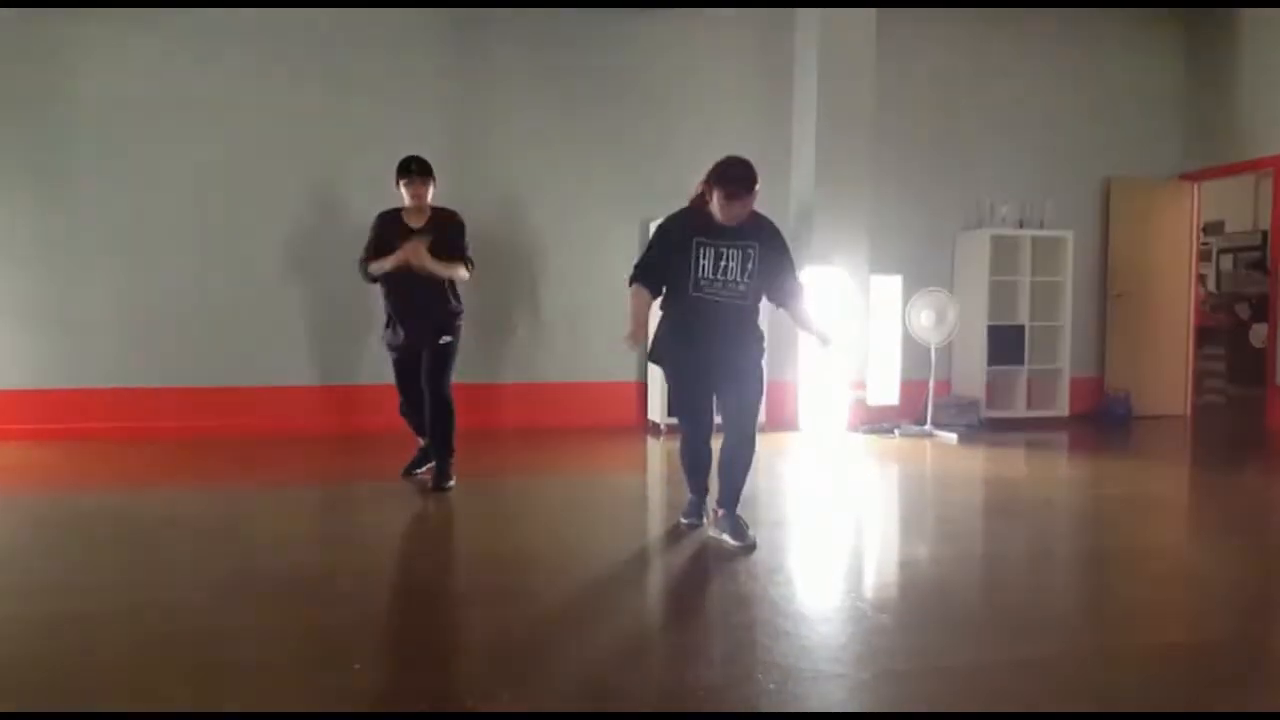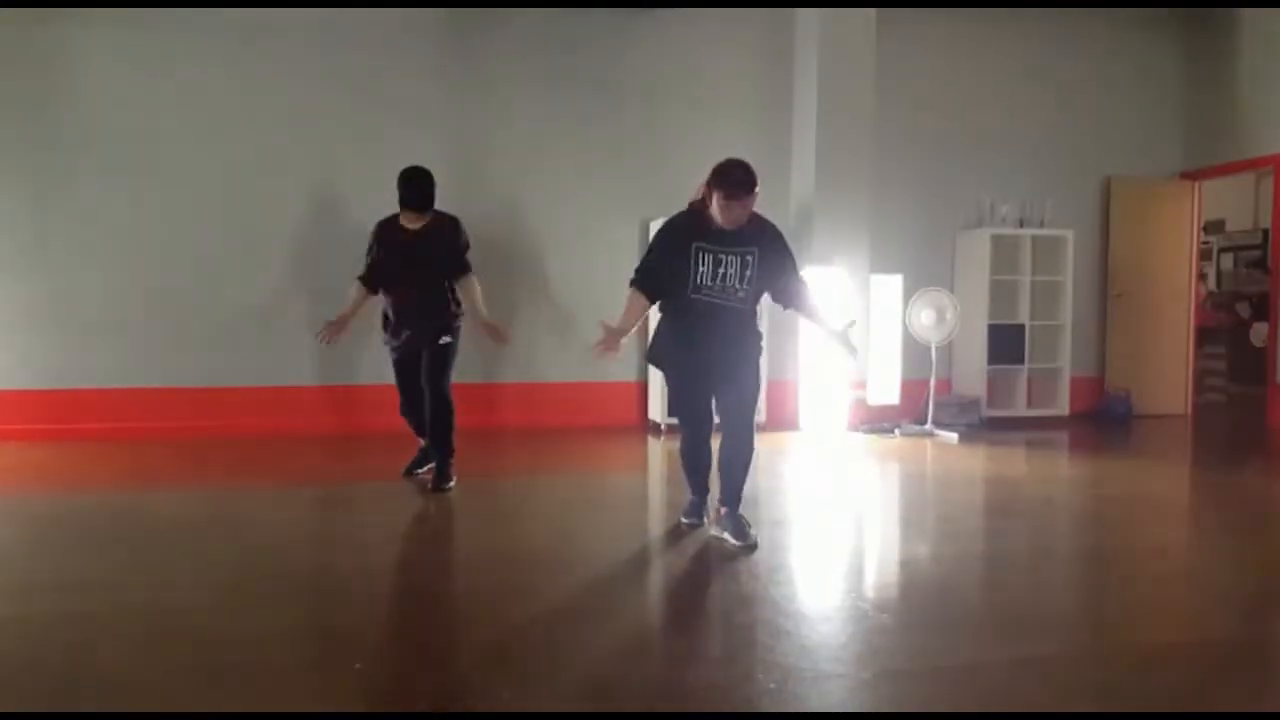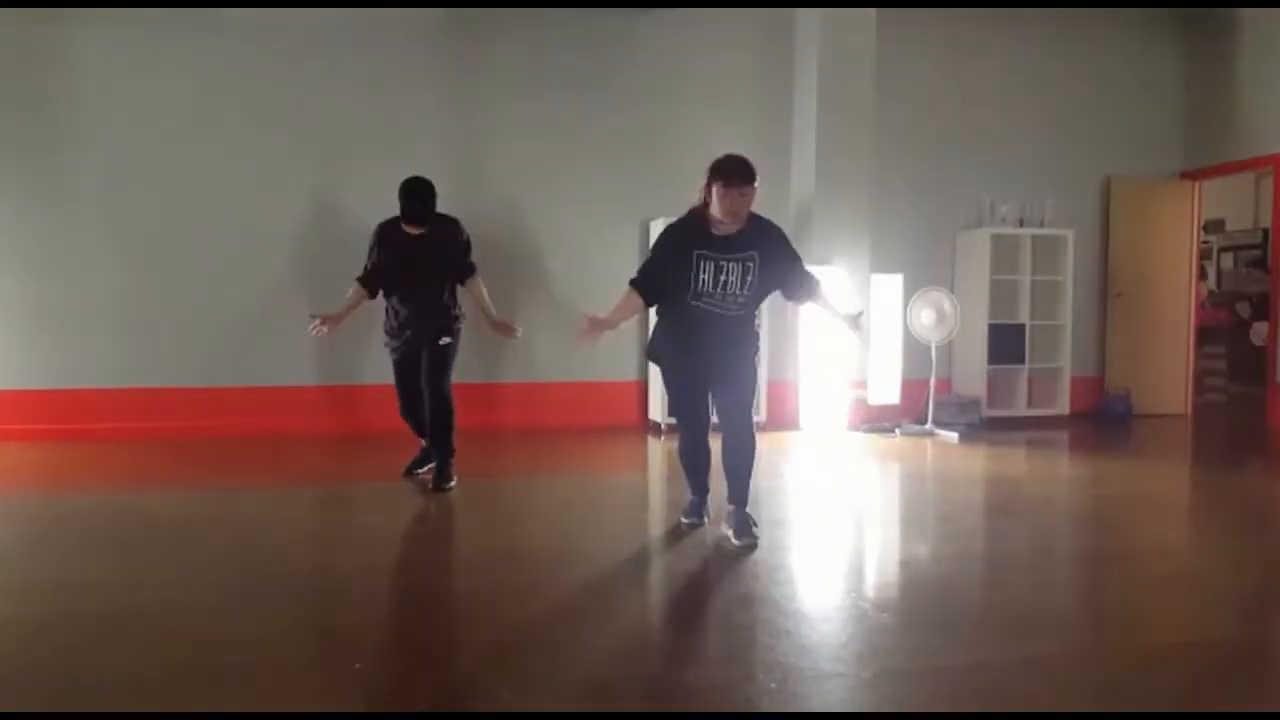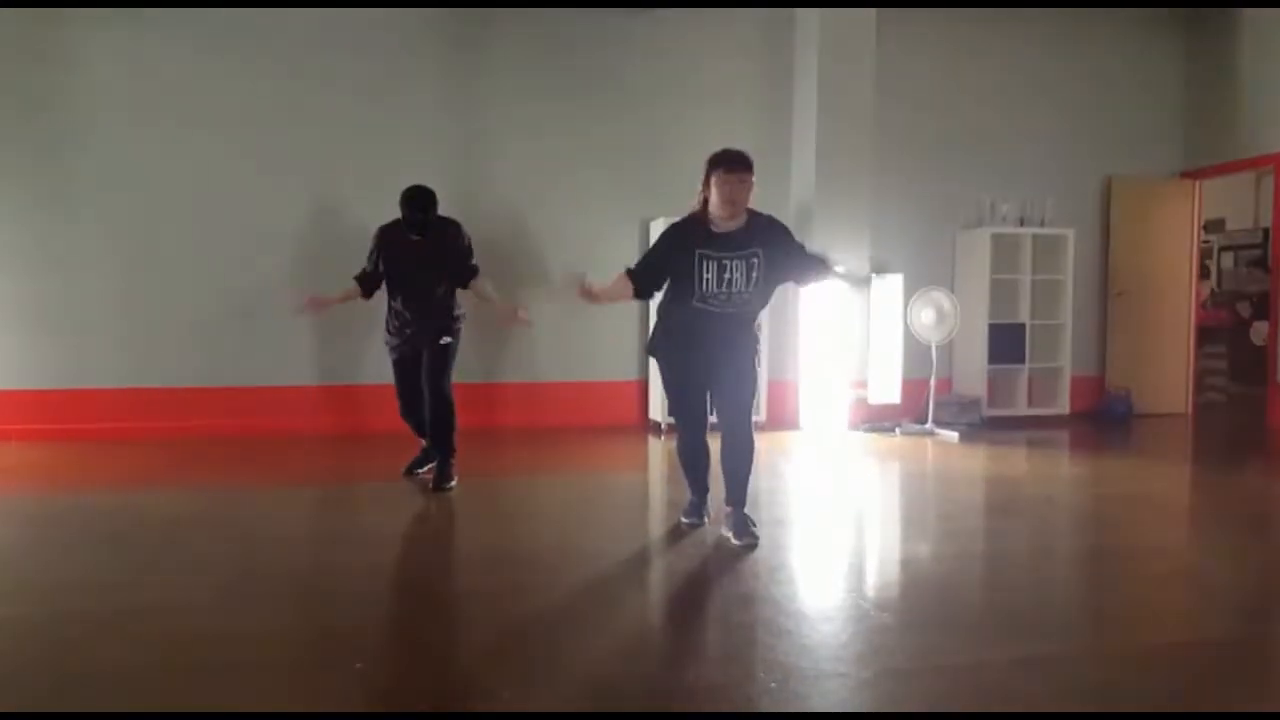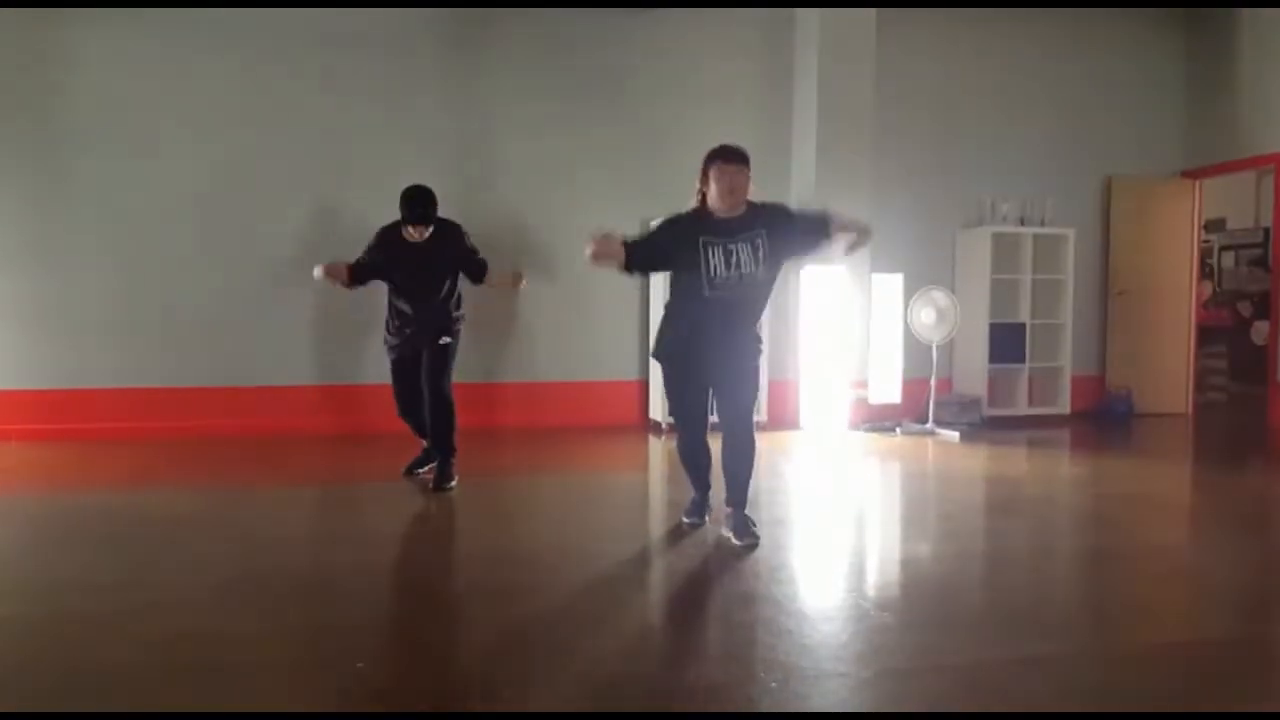
dt=0.1s
person 1, frame 1
left shoulder: (765, 234)
right shoulder: (678, 228)
left elbow: (787, 288)
right elbow: (644, 279)
left wrist: (813, 328)
right wrist: (639, 322)
left hip: (741, 349)
right hip: (686, 348)
left knee: (741, 431)
right knee: (694, 430)
left ankle: (727, 512)
right ankle: (697, 498)
person 1, frame 2
left shoulder: (766, 237)
right shoulder: (679, 231)
left elbow: (792, 288)
right elbow: (646, 284)
left wrist: (828, 328)
right wrist: (620, 329)
left hip: (739, 349)
right hip: (684, 348)
left knee: (739, 430)
right knee: (694, 428)
left ankle: (728, 512)
right ankle: (699, 498)
person 1, frame 3
left shoulder: (768, 237)
right shoulder: (680, 236)
left elbow: (800, 283)
right elbow: (645, 287)
left wrist: (841, 314)
right wrist: (609, 322)
left hip: (736, 349)
right hip: (681, 349)
left knee: (739, 427)
right knee: (692, 428)
left ankle: (738, 510)
right ankle: (697, 497)
person 1, frame 4
left shoulder: (769, 232)
right shoulder: (683, 236)
left elbow: (804, 266)
right elbow: (641, 280)
right wrist: (602, 295)
left hip: (735, 345)
right hip: (681, 348)
left knee: (737, 426)
right knee: (690, 428)
left ankle: (736, 511)
right ankle: (698, 498)
person 1, frame 5
left shoulder: (775, 221)
right shoulder: (683, 229)
left elbow: (816, 227)
right elbow: (634, 256)
left wrist: (847, 228)
right wrist: (609, 250)
left hip: (740, 344)
right hip: (685, 347)
left knee: (738, 426)
right knee: (690, 428)
left ankle: (737, 511)
right ankle: (700, 496)
person 2, frame 1
left shoulder: (449, 222)
right shoulder: (385, 223)
left elbow: (464, 270)
right elbow: (368, 269)
left wrist: (431, 264)
right wrist: (400, 256)
left hip: (441, 322)
right hip: (400, 325)
left knee: (436, 387)
right knee: (409, 395)
left ankle: (444, 462)
right ankle: (427, 446)
person 2, frame 2
left shoulder: (449, 227)
right shoulder: (384, 231)
left elbow: (465, 274)
right elbow: (369, 280)
left wrist: (482, 316)
right wrist: (344, 317)
left hip: (441, 325)
right hip: (400, 328)
left knee: (436, 388)
right knee: (409, 395)
left ankle: (444, 462)
right ankle: (428, 446)
person 2, frame 3
left shoulder: (450, 229)
right shoulder: (385, 233)
left elbow: (469, 275)
right elbow: (368, 281)
left wrist: (491, 315)
right wrist: (338, 315)
left hip: (441, 326)
right hip: (400, 330)
left knee: (436, 388)
right knee: (408, 397)
left ankle: (444, 462)
right ankle: (428, 447)
person 2, frame 4
left shoulder: (451, 232)
right shoulder: (387, 237)
left elbow: (469, 276)
right elbow: (366, 282)
left wrist: (500, 305)
right wrist: (333, 300)
left hip: (442, 326)
right hip: (401, 330)
left knee: (436, 388)
right knee: (408, 397)
left ankle: (446, 462)
right ankle: (430, 446)
person 2, frame 5
left shoulder: (452, 234)
right shoulder: (386, 238)
left elbow: (479, 271)
right elbow: (357, 272)
left wrist: (506, 280)
right wrist: (335, 271)
left hip: (442, 328)
right hip: (401, 331)
left knee: (436, 389)
right knee: (407, 398)
left ankle: (446, 461)
right ankle: (431, 447)
